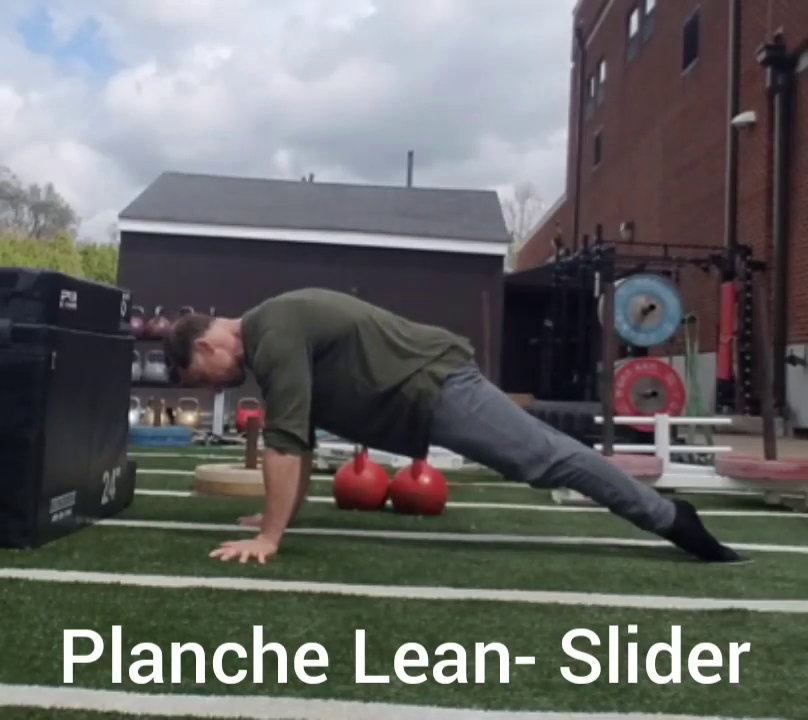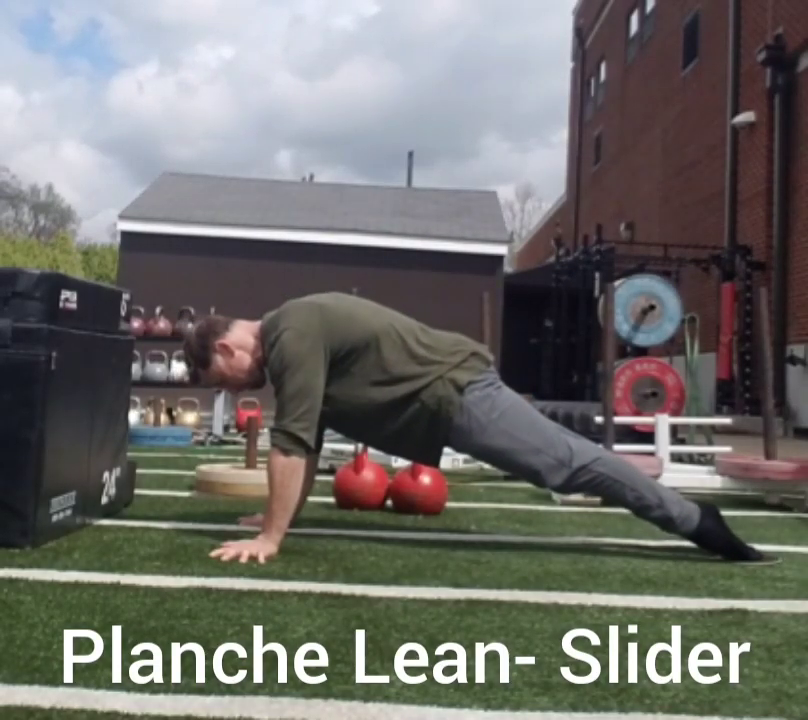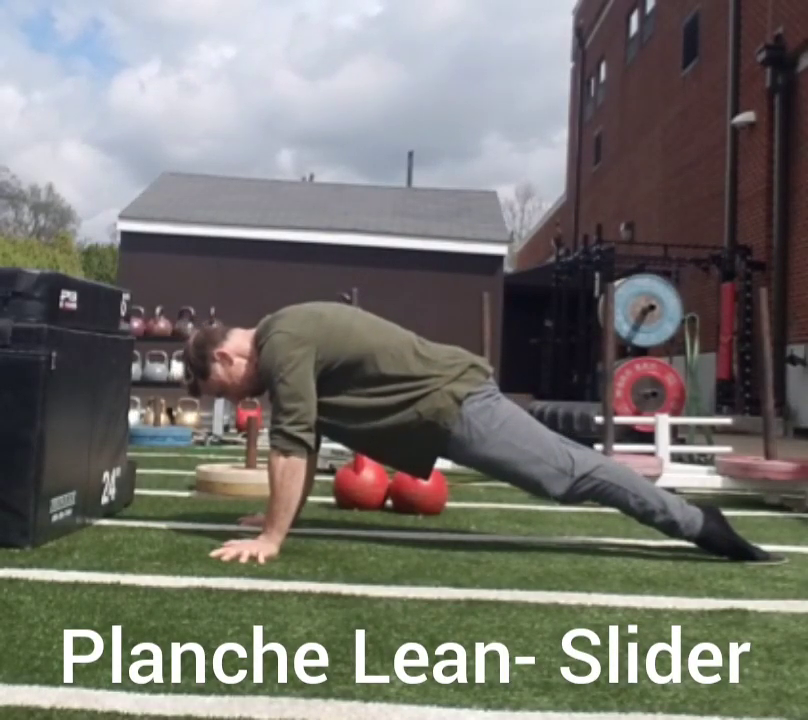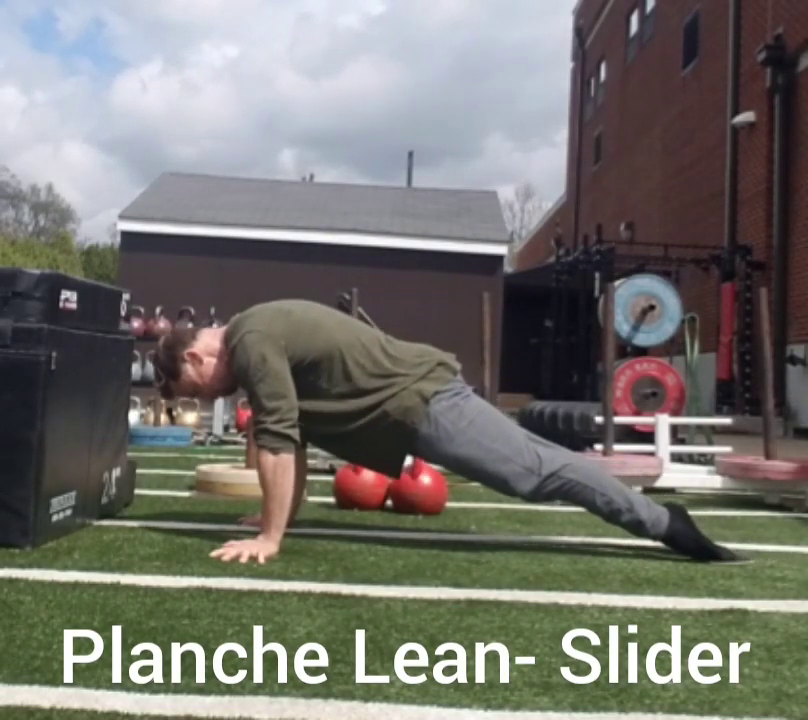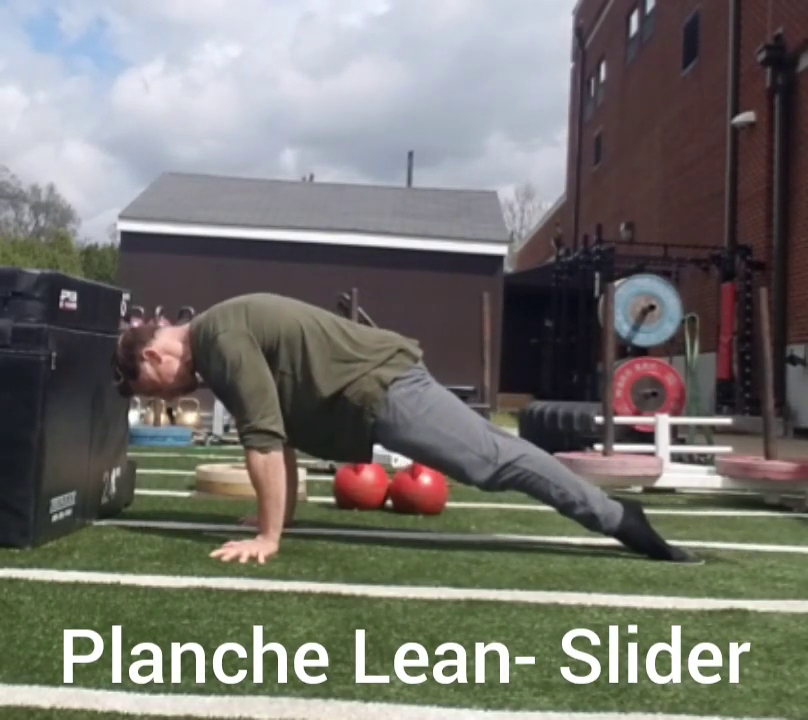
dt=1s
person 1, frame 1
left shoulder: (273, 337)
right shoulder: (272, 333)
left elbow: (284, 442)
right elbow: (301, 439)
left wrist: (267, 537)
right wrist: (282, 512)
left hip: (435, 387)
right hip: (429, 386)
left knee: (551, 460)
right knee: (549, 457)
left ankle: (671, 521)
right ankle: (668, 519)
person 1, frame 2
left shoulder: (291, 337)
right shoulder: (290, 334)
left elbow: (291, 443)
right elbow: (308, 439)
left wrist: (269, 537)
right wrist: (281, 513)
left hip: (456, 392)
right hip: (447, 391)
left knee: (571, 465)
right knee: (570, 461)
left ankle: (696, 523)
right ankle: (695, 523)
person 1, frame 3
left shoulder: (281, 346)
right shoulder: (286, 336)
left elbow: (290, 445)
right elbow: (305, 442)
left wrist: (270, 538)
right wrist: (281, 514)
left hip: (452, 404)
right hip: (450, 396)
left knee: (570, 474)
right knee: (570, 465)
left ankle: (699, 526)
right ankle: (698, 525)
person 1, frame 4
left shoulder: (250, 345)
right shoulder: (258, 334)
left elbow: (277, 441)
right elbow: (293, 434)
left wrist: (268, 538)
right wrist: (280, 513)
left hip: (419, 402)
right hip: (421, 391)
left knee: (537, 471)
right knee: (536, 461)
left ankle: (665, 525)
right ankle: (663, 522)
person 1, frame 5
left shoulder: (218, 339)
right shoulder: (220, 334)
left elbow: (263, 437)
right elbow: (274, 429)
left wrist: (268, 536)
right wrist: (278, 510)
left hip: (381, 387)
right hip: (380, 382)
left knee: (496, 460)
right knee: (496, 455)
left ankle: (619, 520)
right ankle: (617, 520)
